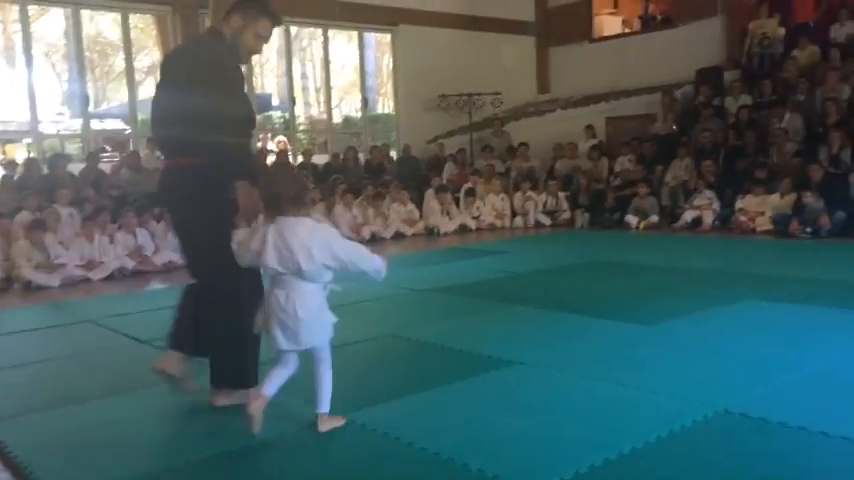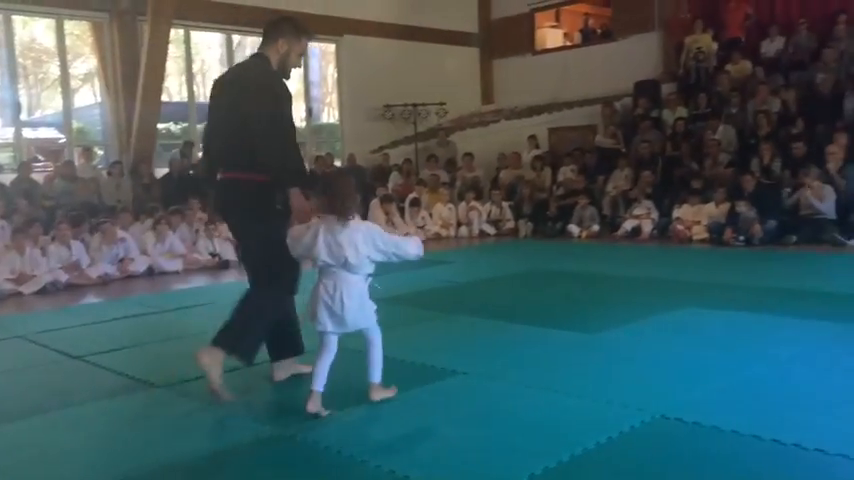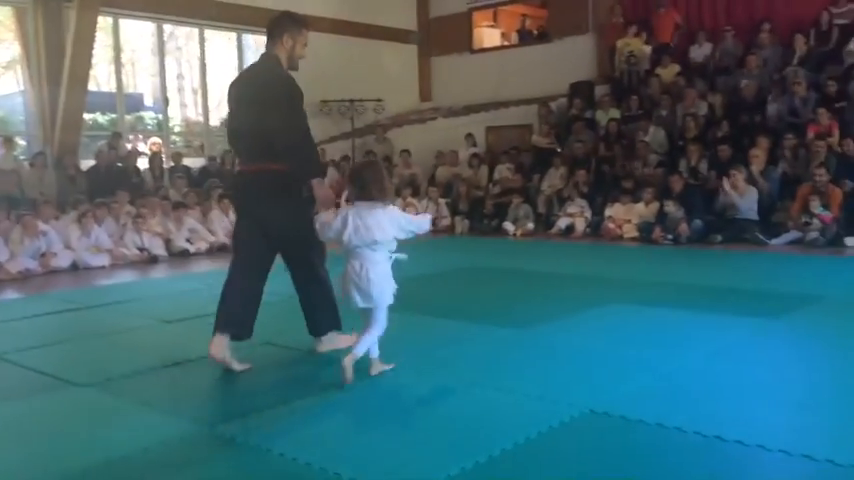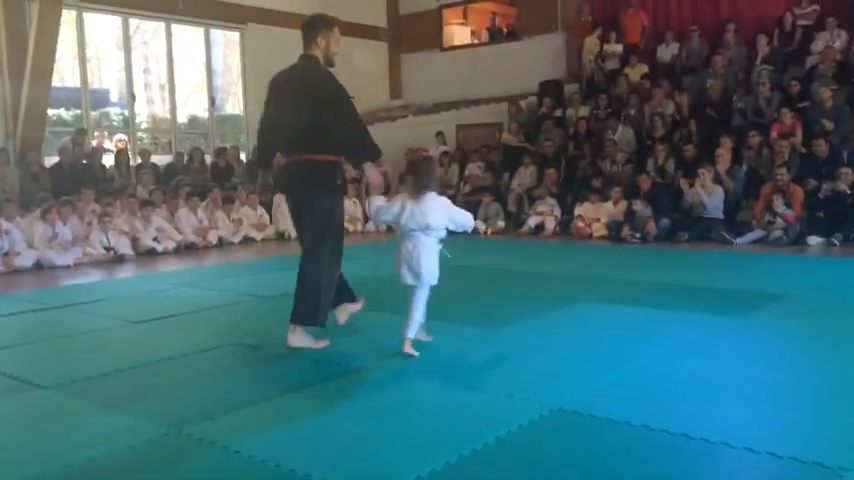
dt=0.4s
person 1, frame 1
left shoulder: (190, 56)
right shoulder: (216, 60)
right elbow: (222, 129)
right wrist: (243, 181)
left hip: (182, 181)
right hip: (206, 184)
left knee: (212, 276)
right knee: (234, 281)
left ankle: (178, 354)
right ankle: (230, 383)
person 1, frame 2
left shoulder: (229, 81)
right shoulder: (267, 84)
left elbow: (214, 139)
right elbow: (277, 143)
left wrist: (220, 182)
right wrist: (296, 190)
left hip: (232, 190)
right hip: (259, 193)
left knee: (273, 273)
right knee: (278, 278)
left ankle: (284, 357)
right ankle: (219, 351)
person 1, frame 3
left shoulder: (242, 81)
right shoulder: (280, 82)
right elbow: (295, 136)
right wrist: (317, 180)
left hip: (248, 182)
right hip: (282, 184)
left knee: (249, 264)
right knee: (308, 258)
left ankle: (224, 337)
right ankle: (326, 332)
person 1, frame 4
left shoulder: (280, 80)
right shoulder: (321, 78)
left elbow: (269, 128)
right elbow: (346, 123)
left wrist: (269, 162)
right wrist: (368, 164)
left hip: (292, 171)
right hip: (320, 172)
left knee: (319, 244)
right knee: (322, 248)
left ankle: (342, 302)
right ankle: (301, 327)
person 2, frame 1
left shoulder: (265, 232)
right shoulder: (321, 232)
left elbow: (242, 254)
right elbow: (354, 255)
left wrist: (243, 230)
right wrist: (379, 265)
left hip: (279, 302)
right hip: (309, 304)
left knee: (288, 363)
right knee: (323, 362)
left ankle: (259, 398)
right ankle: (324, 417)
person 2, frame 2
left shoulder: (316, 229)
right shoulder: (366, 230)
left elbow: (295, 246)
right elbow: (400, 247)
left wrist: (297, 225)
right wrist: (415, 244)
left hip: (326, 292)
right hip: (352, 294)
left knee: (328, 349)
right knee: (374, 339)
left ankle: (315, 398)
right ankle: (375, 388)
person 2, frame 3
left shoulder: (345, 215)
right shoulder: (390, 213)
left elbow: (324, 231)
right elbow: (417, 224)
left wrist: (326, 213)
right wrist: (426, 217)
left hip: (355, 271)
right hip: (377, 273)
left knee: (373, 318)
right knee: (378, 322)
left ankle: (375, 363)
right ankle: (351, 358)
person 2, frame 4
left shoulder: (403, 201)
right shoulder: (442, 204)
left elbow: (378, 212)
right elbow: (463, 220)
left wrist: (376, 198)
right wrist: (470, 221)
left hip: (407, 251)
right hip: (427, 253)
left knee: (417, 296)
right knee: (419, 300)
left ankle: (418, 330)
right ankle: (408, 342)
